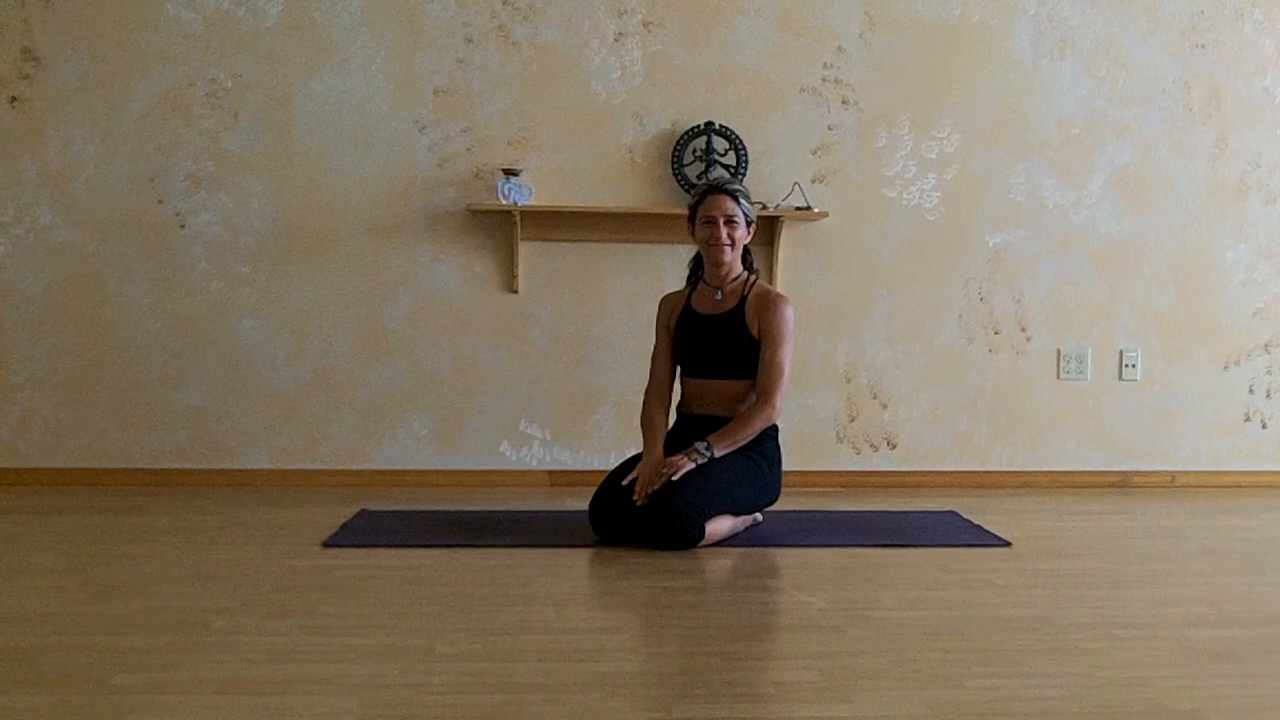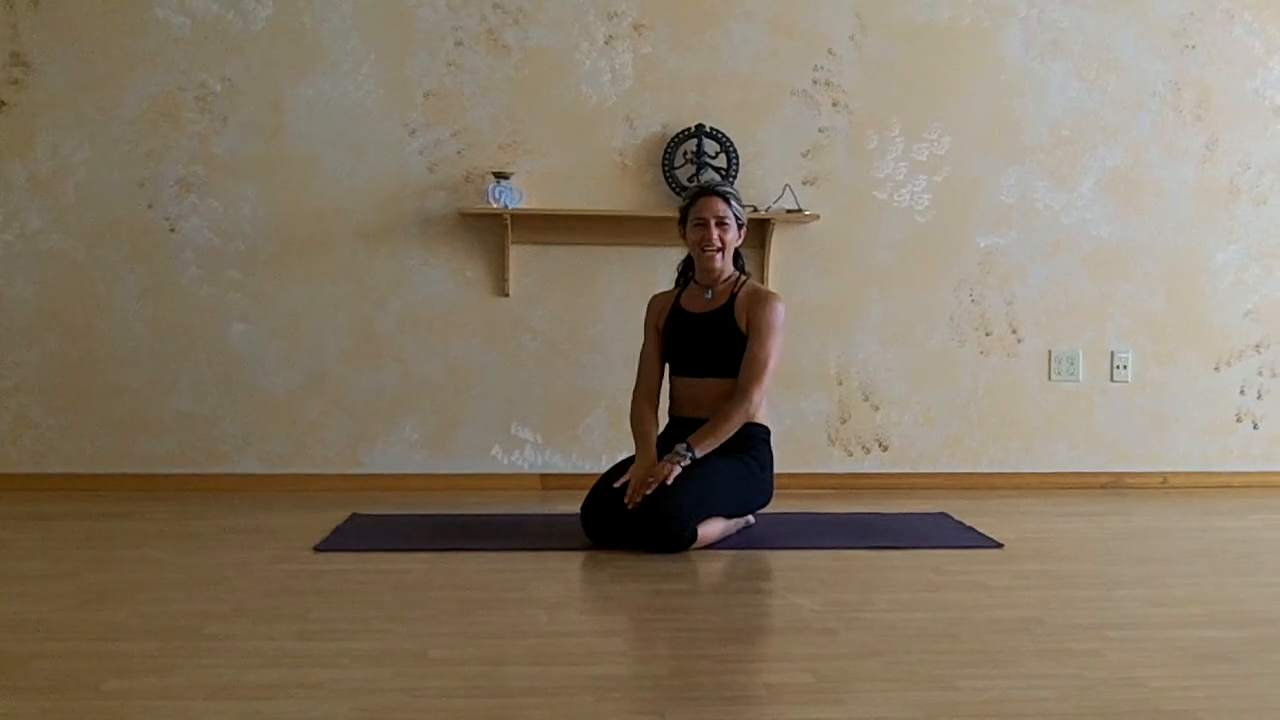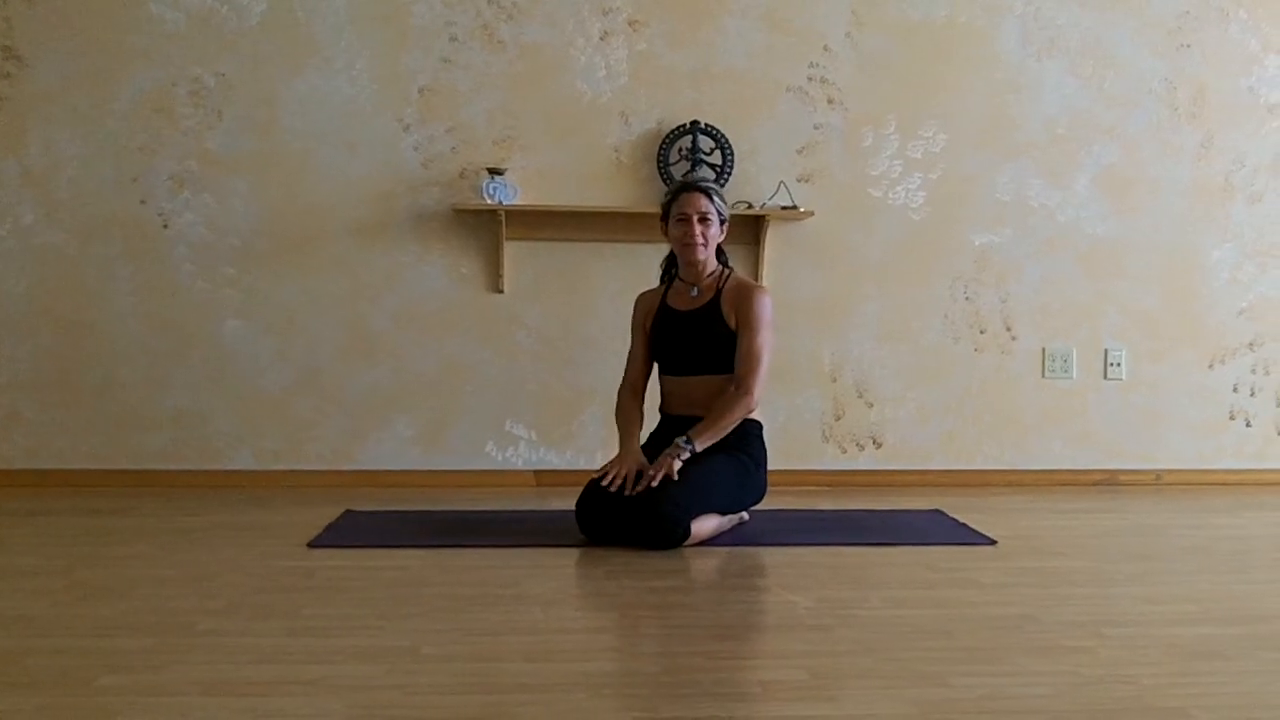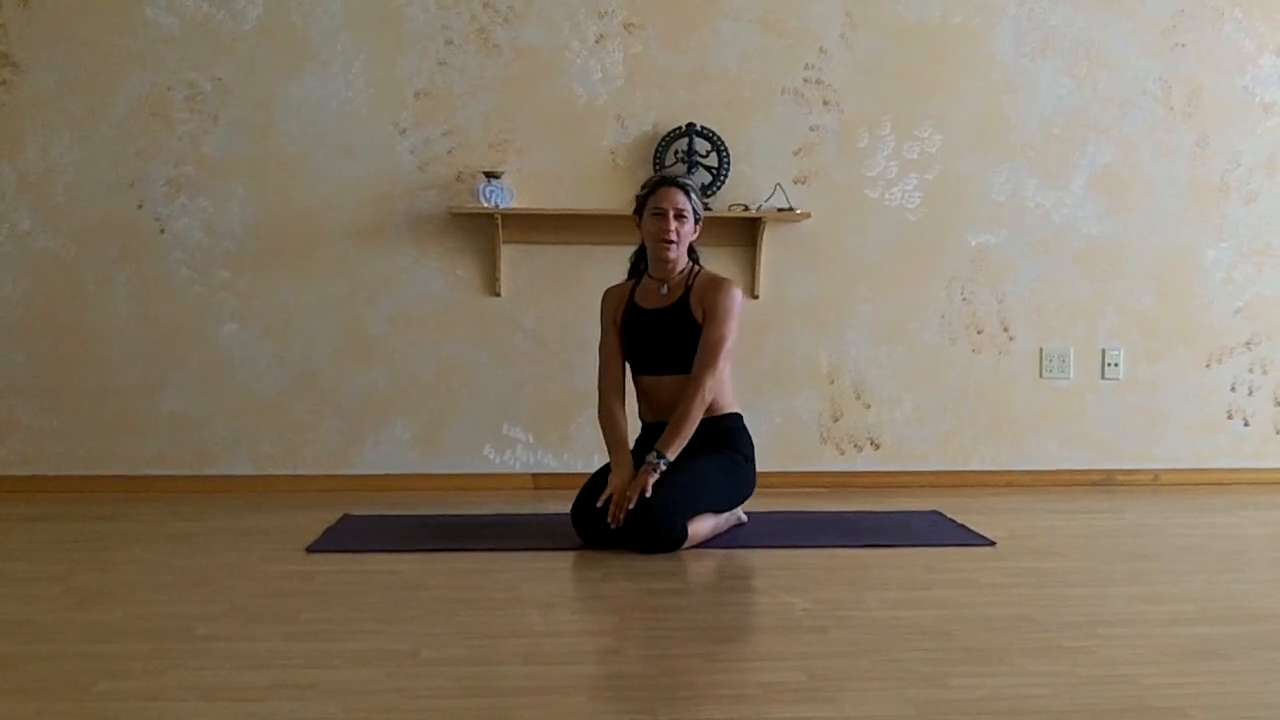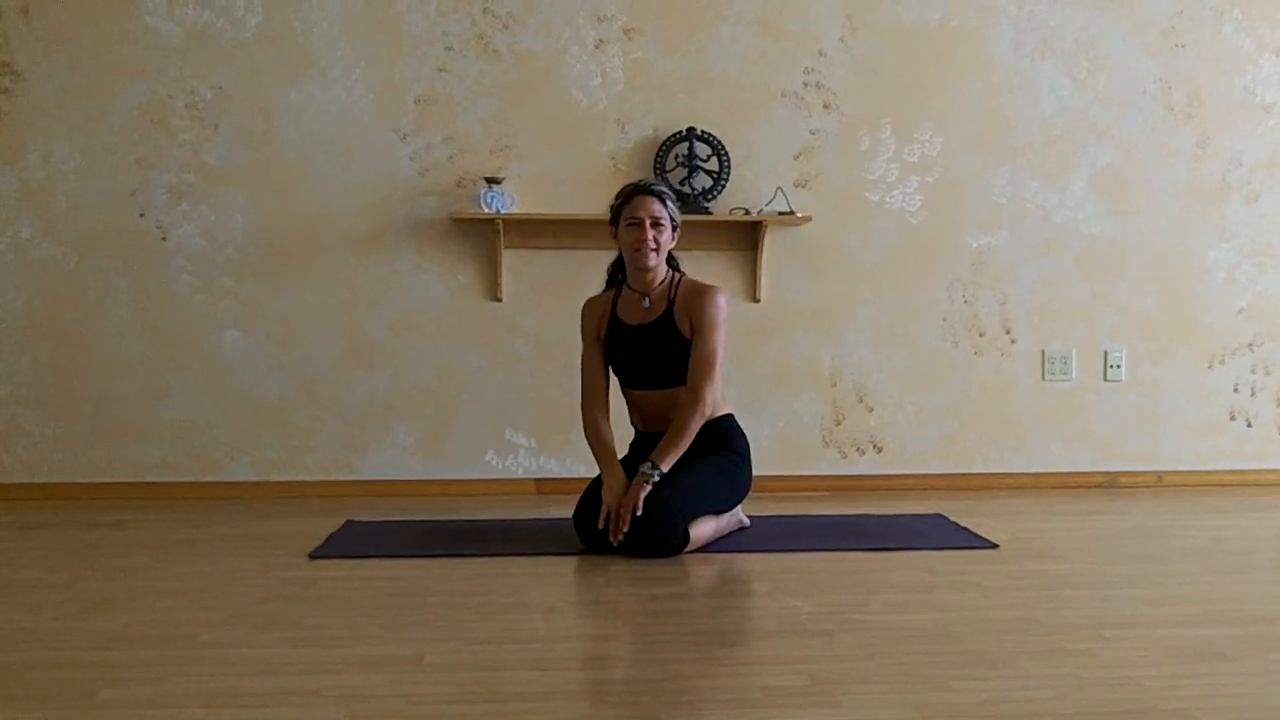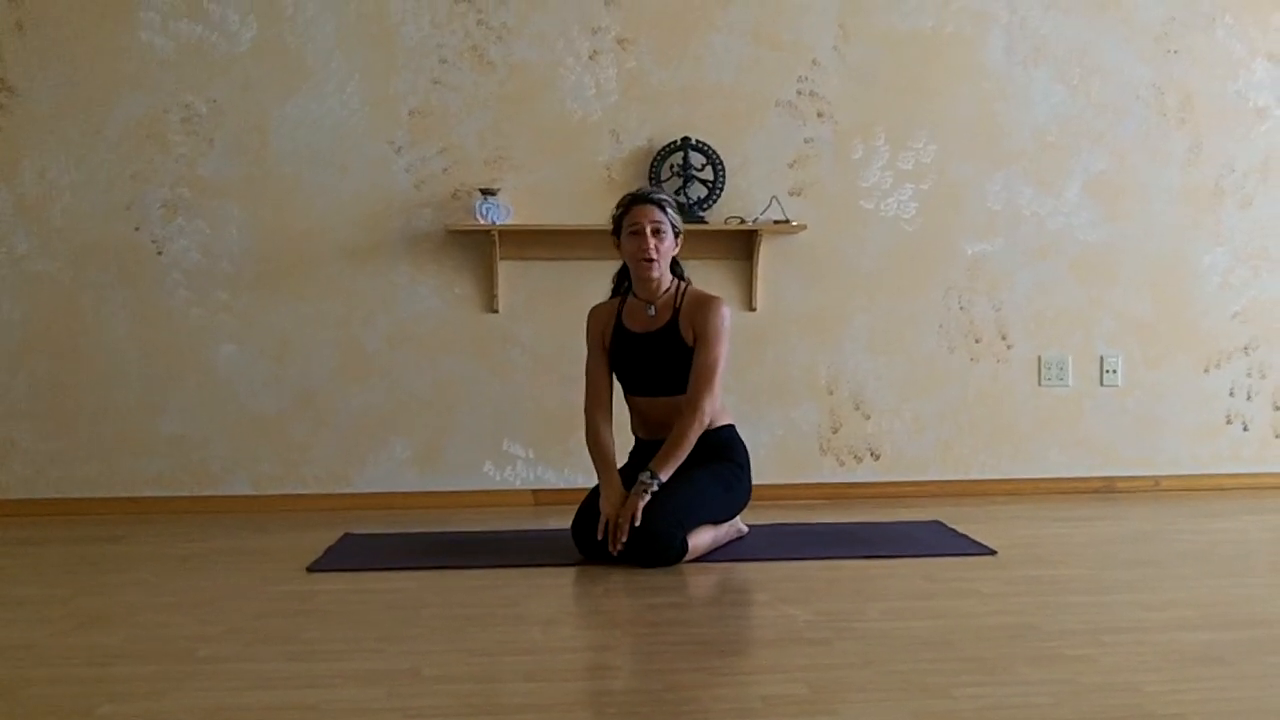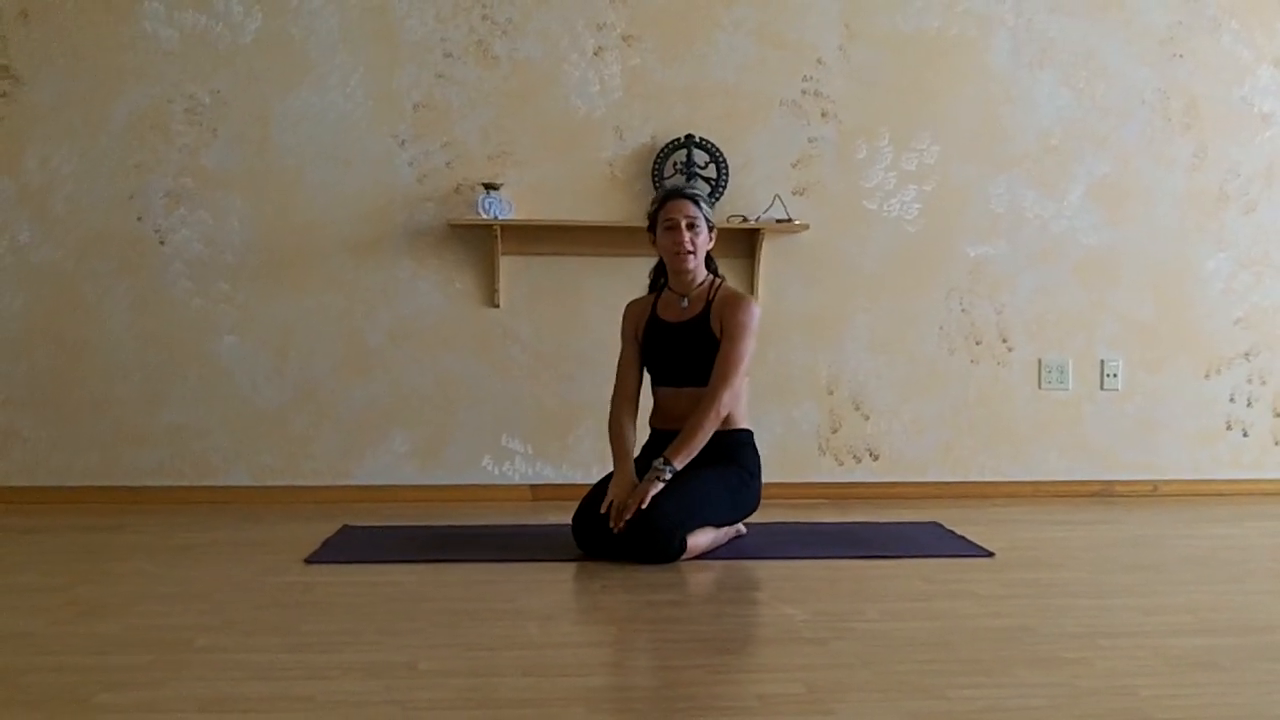
dt=0.7s
person 1, frame 1
left shoulder: (771, 306)
right shoulder: (673, 306)
left elbow: (768, 406)
right elbow: (658, 393)
left wrist: (700, 454)
right wrist: (653, 453)
left hip: (747, 449)
right hip: (683, 438)
left knee: (671, 513)
right knee: (607, 511)
left ankle: (741, 516)
right ankle: (732, 517)
person 1, frame 2
left shoulder: (763, 304)
right shoulder: (662, 306)
left elbow: (748, 399)
right elbow: (645, 393)
left wrist: (681, 457)
right wrist: (647, 456)
left hip: (741, 449)
right hip: (676, 440)
left knee: (664, 518)
right knee: (599, 514)
left ankle: (733, 519)
right ankle: (724, 520)
person 1, frame 3
left shoulder: (748, 297)
right shoulder: (648, 304)
left elbow: (747, 395)
right elbow: (632, 388)
left wrist: (684, 449)
right wrist: (630, 448)
left hip: (734, 447)
right hip: (666, 440)
left knee: (658, 515)
right knee: (594, 513)
left ankle: (728, 514)
right ankle: (717, 514)
person 1, frame 4
left shoulder: (719, 292)
right shoulder: (616, 299)
left elbow: (703, 388)
right elbow: (610, 393)
left wrist: (655, 466)
right wrist: (622, 464)
left hip: (720, 443)
right hip: (653, 441)
left knee: (650, 521)
right knee: (590, 517)
left ankle: (723, 513)
person 1, frame 5
left shoulder: (703, 299)
right shoulder: (597, 311)
left elbow: (700, 402)
right elbow: (594, 407)
left wrist: (648, 477)
right wrist: (612, 476)
left hip: (715, 447)
right hip: (648, 448)
left knee: (652, 524)
right knee: (592, 525)
left ankle: (725, 516)
person 1, frame 6
left shoulder: (708, 310)
right shoulder: (602, 318)
left elbow: (699, 410)
right elbow: (597, 412)
left wrist: (646, 486)
right wrist: (611, 486)
left hip: (715, 456)
right hip: (648, 455)
left knee: (649, 534)
right knee: (591, 535)
left ankle: (724, 525)
person 1, frame 7
left shoulder: (737, 306)
right shoulder: (638, 312)
left elbow: (718, 403)
right elbow: (623, 402)
left wrist: (661, 474)
right wrist: (625, 472)
left hip: (728, 457)
right hip: (659, 451)
left knee: (649, 527)
right knee: (591, 528)
left ankle: (723, 526)
